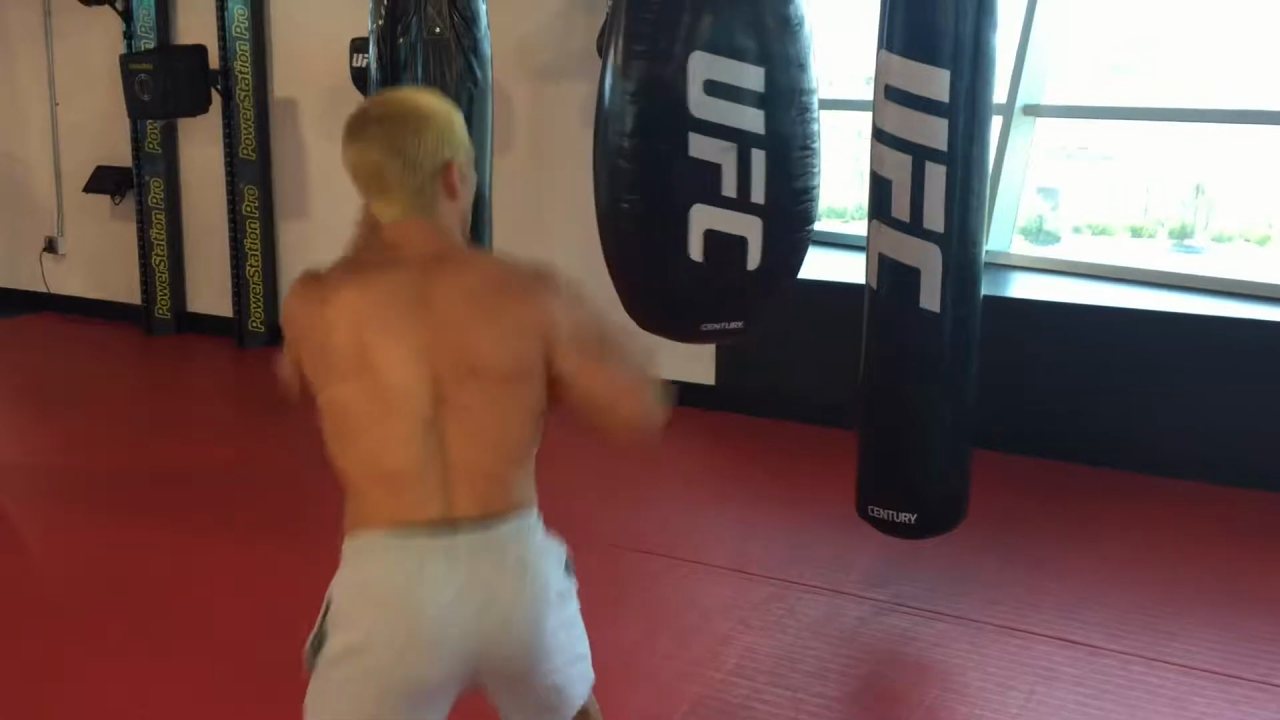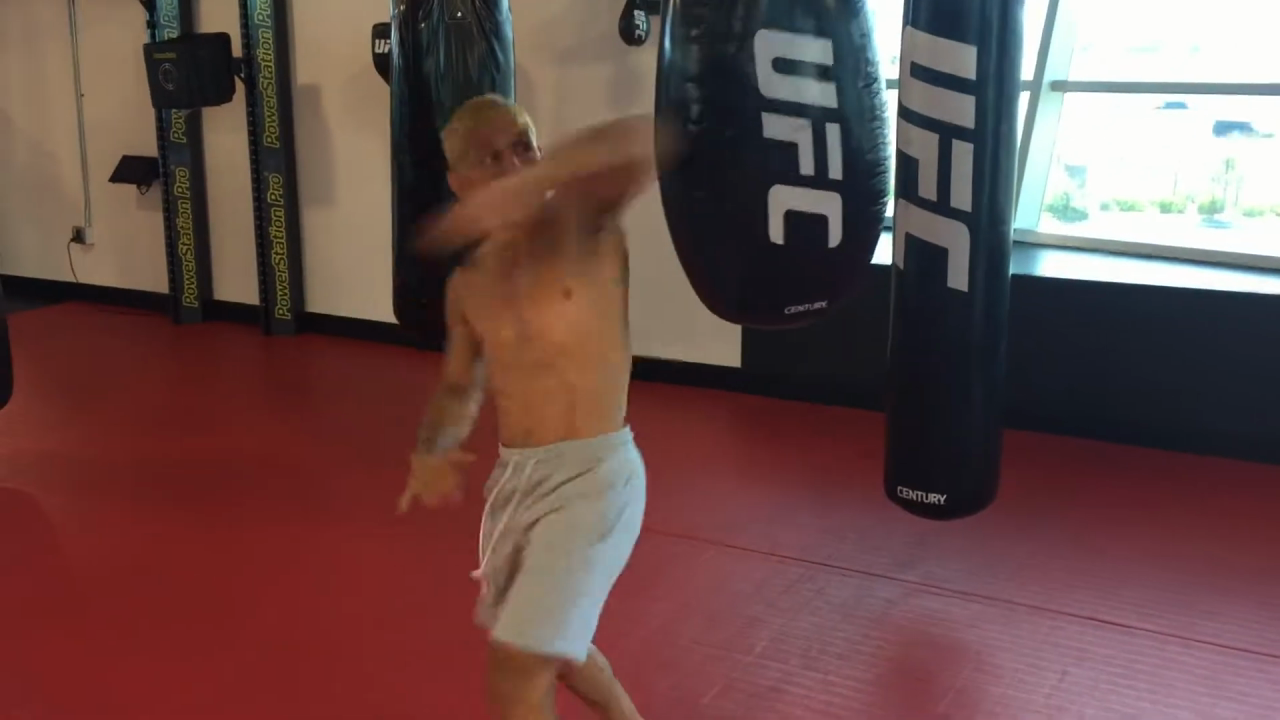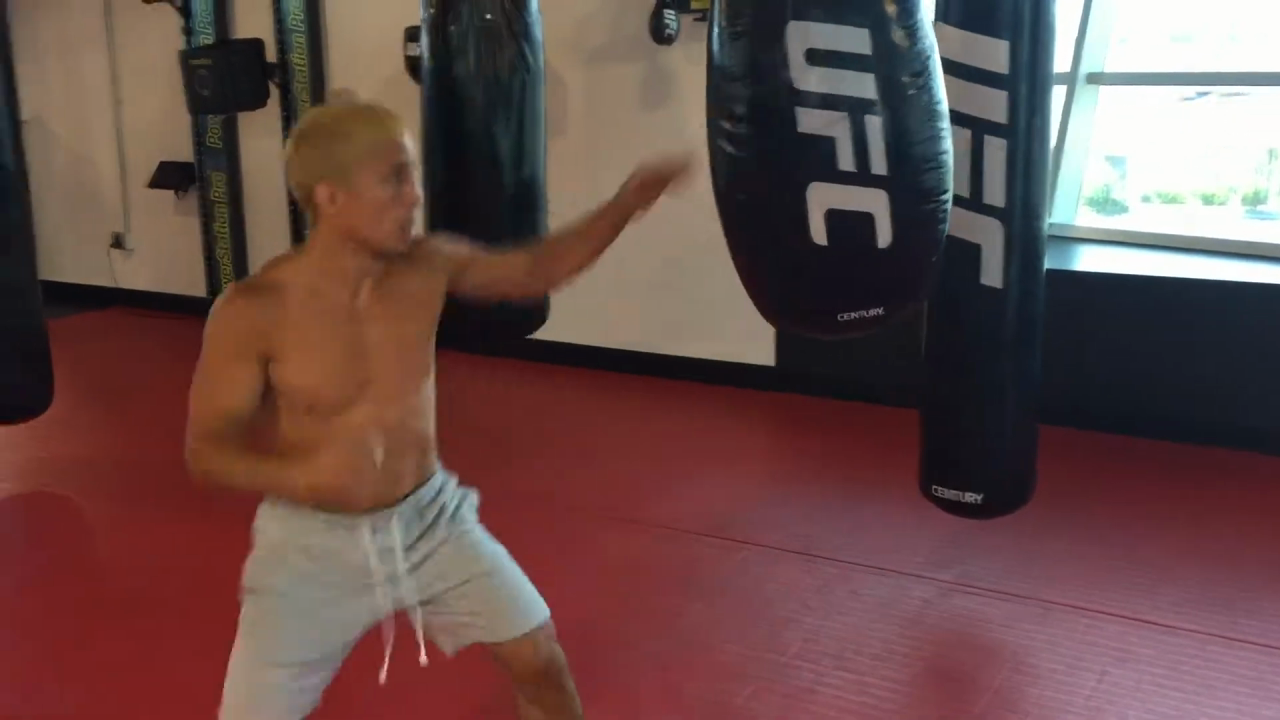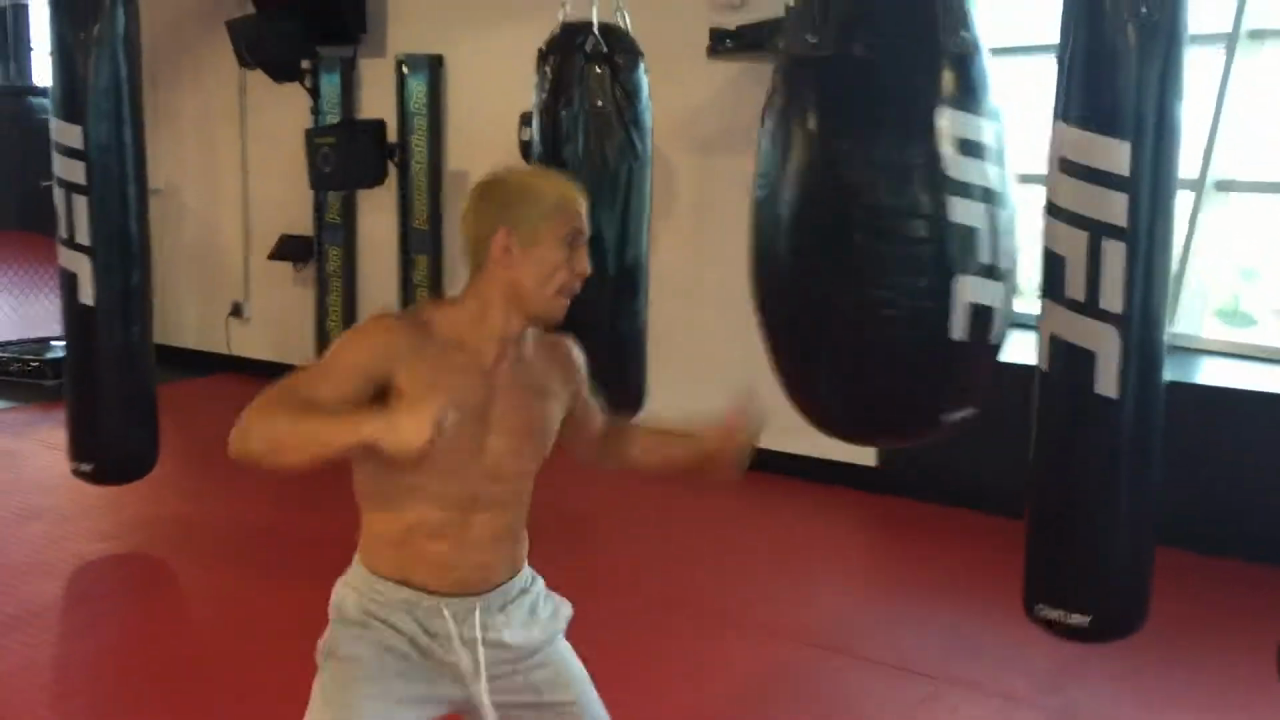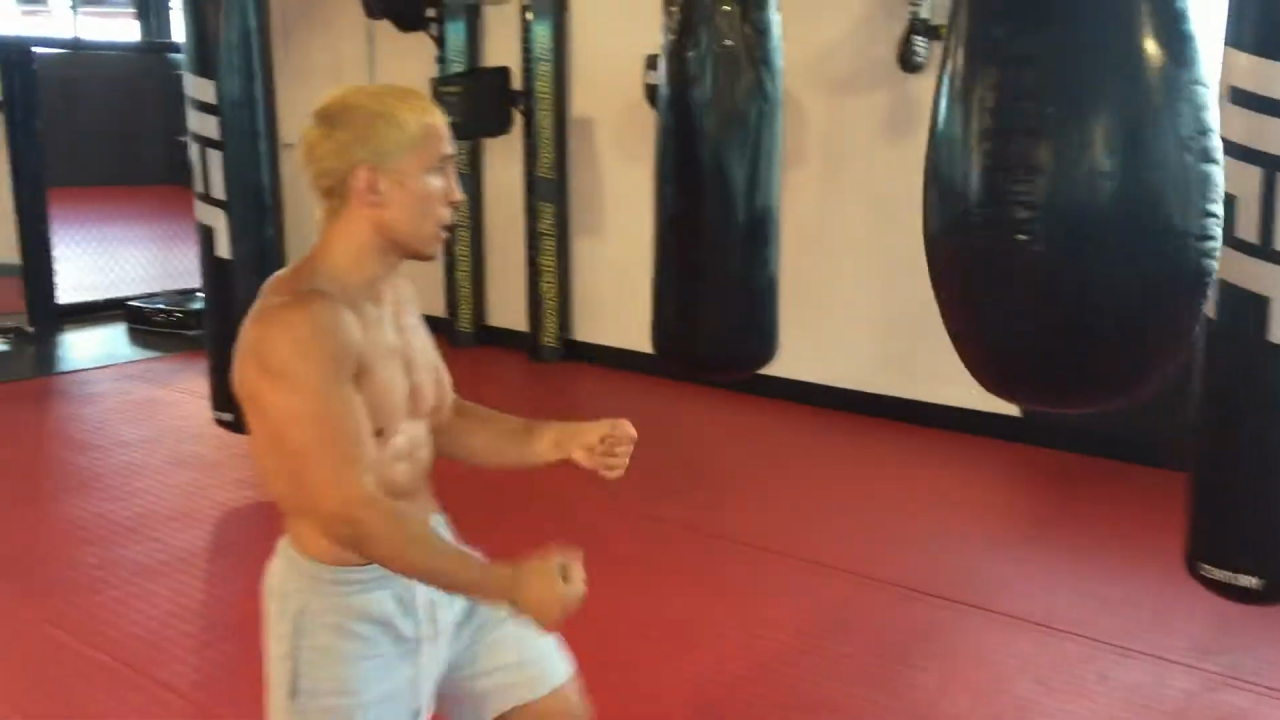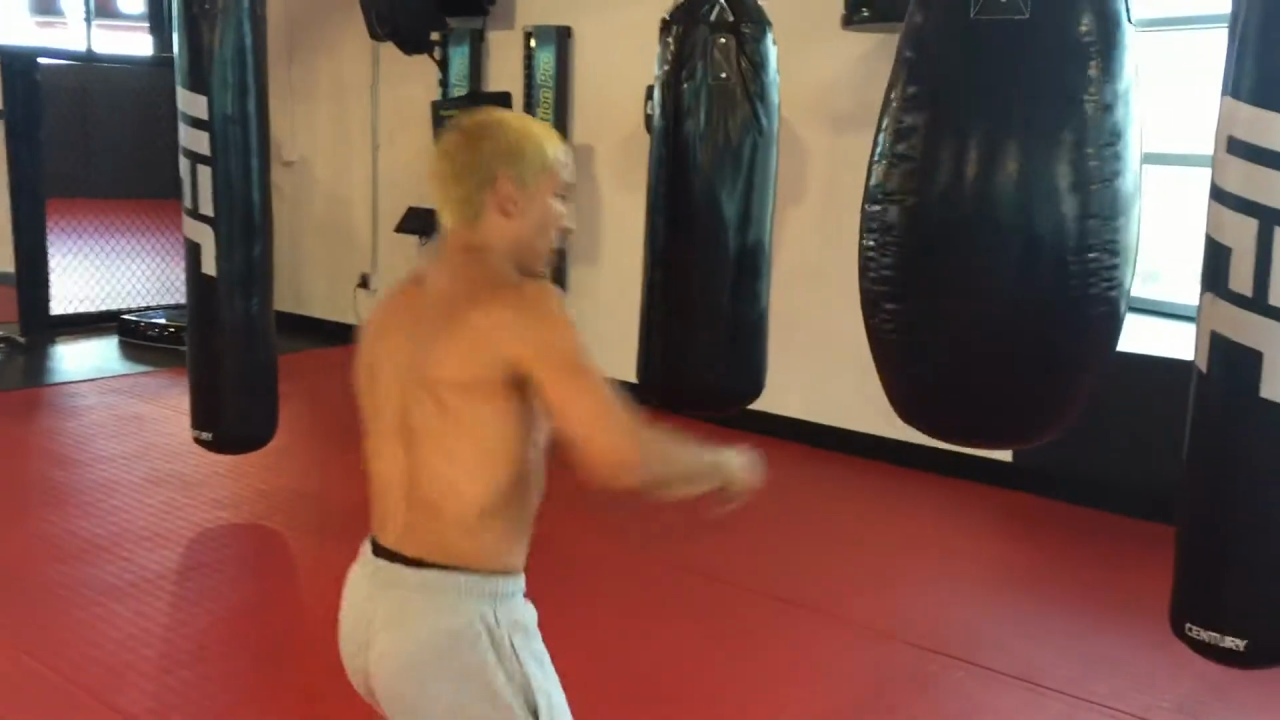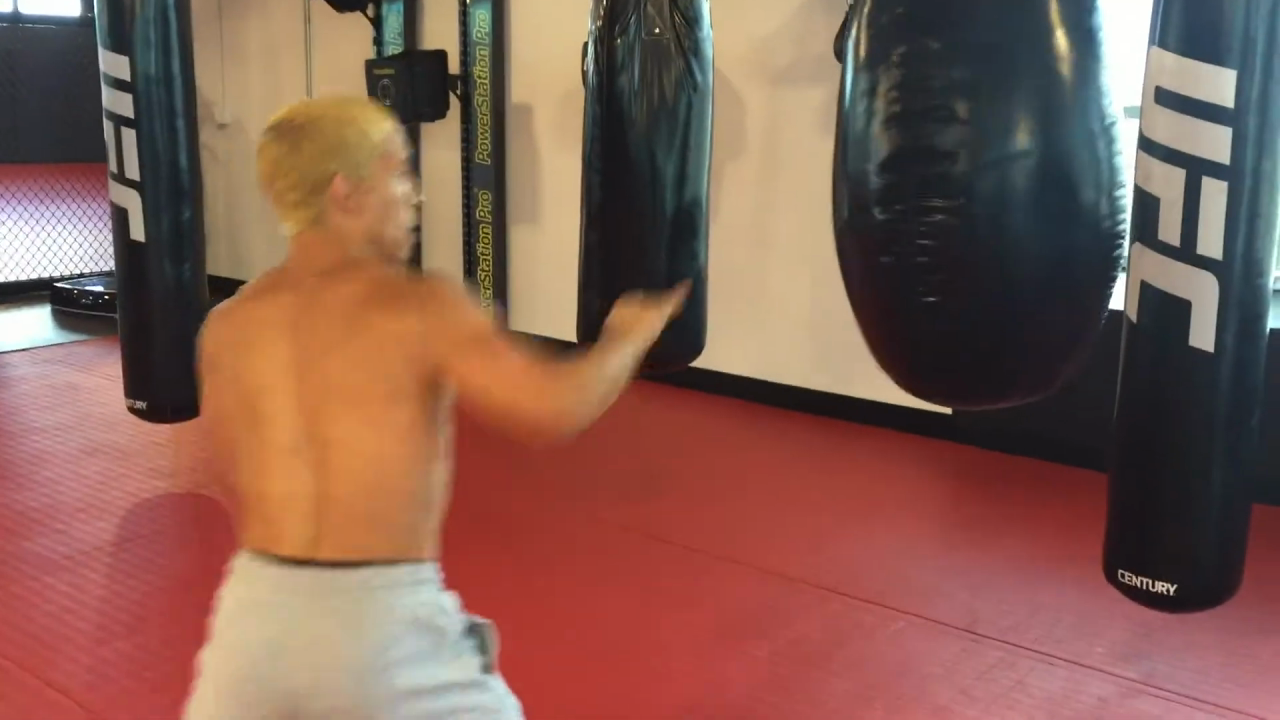
dt=0.7s
person 1, frame 1
left shoulder: (314, 303)
right shoulder: (531, 295)
right elbow: (644, 413)
right wrist: (590, 337)
left hip: (388, 594)
right hip: (516, 574)
person 1, frame 2
left shoulder: (588, 213)
right shoulder: (468, 280)
left elbow: (636, 138)
right elbow: (457, 396)
left wrist: (521, 192)
right wrist: (432, 452)
left hip: (593, 478)
right hip: (514, 480)
right knee: (549, 642)
person 1, frame 3
left shoulder: (426, 265)
right shoulder: (251, 312)
left elbow: (531, 272)
right elbow: (206, 451)
left wrist: (629, 202)
right wrist: (303, 476)
left hip: (428, 517)
right hip: (311, 541)
left knee: (539, 662)
person 1, frame 4
left shoulder: (559, 358)
right shoulder: (394, 342)
left elbow: (600, 441)
right elbow: (252, 433)
left wrist: (702, 444)
right wrist: (373, 426)
left hip: (514, 612)
right hip: (391, 621)
person 1, frame 5
left shoulder: (391, 291)
right shoulder: (298, 327)
right elbow: (350, 515)
left wrist: (563, 442)
right wrist: (509, 584)
left hip: (433, 575)
right hip: (340, 603)
person 1, frame 6
left shoulder: (391, 316)
right shoulder: (518, 307)
right elbow: (627, 461)
left wrist: (545, 423)
right wrist: (727, 464)
left hip: (382, 602)
right hip: (461, 623)
person 1, frame 7
left shoulder: (227, 327)
right shoulder: (419, 304)
right elbow: (560, 408)
right wrist: (628, 336)
left hip: (255, 614)
right hip: (382, 625)
